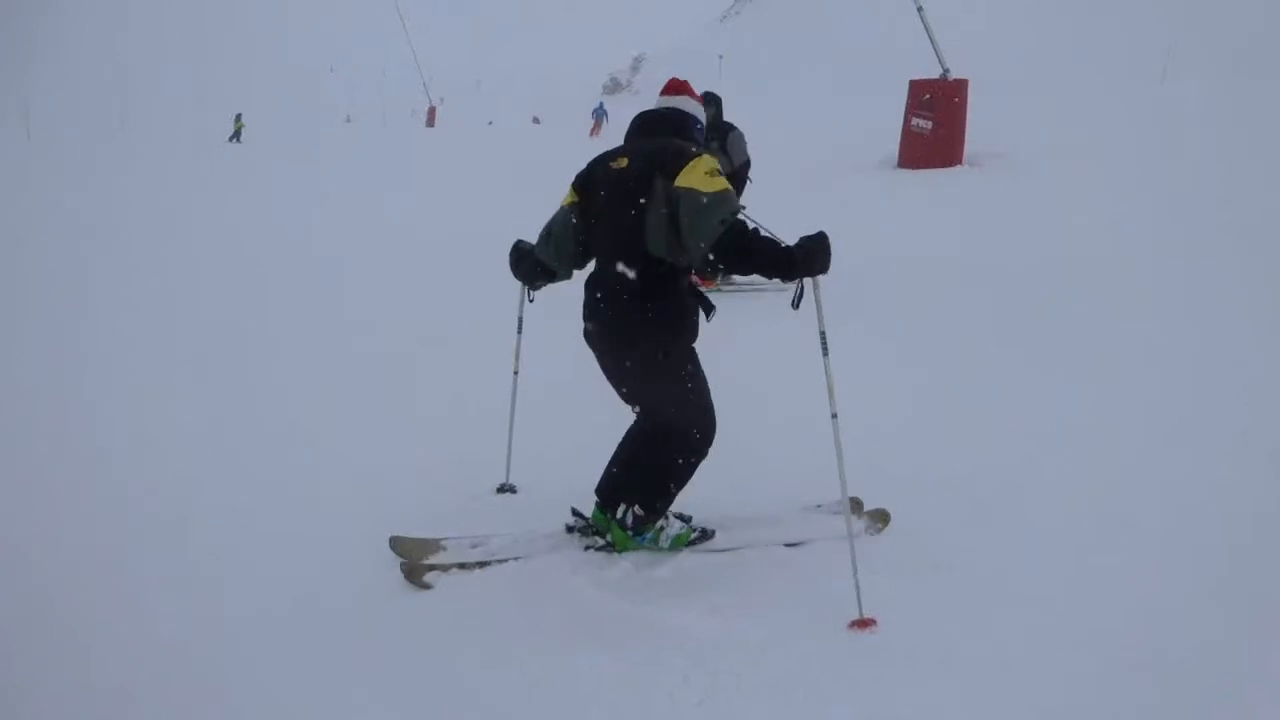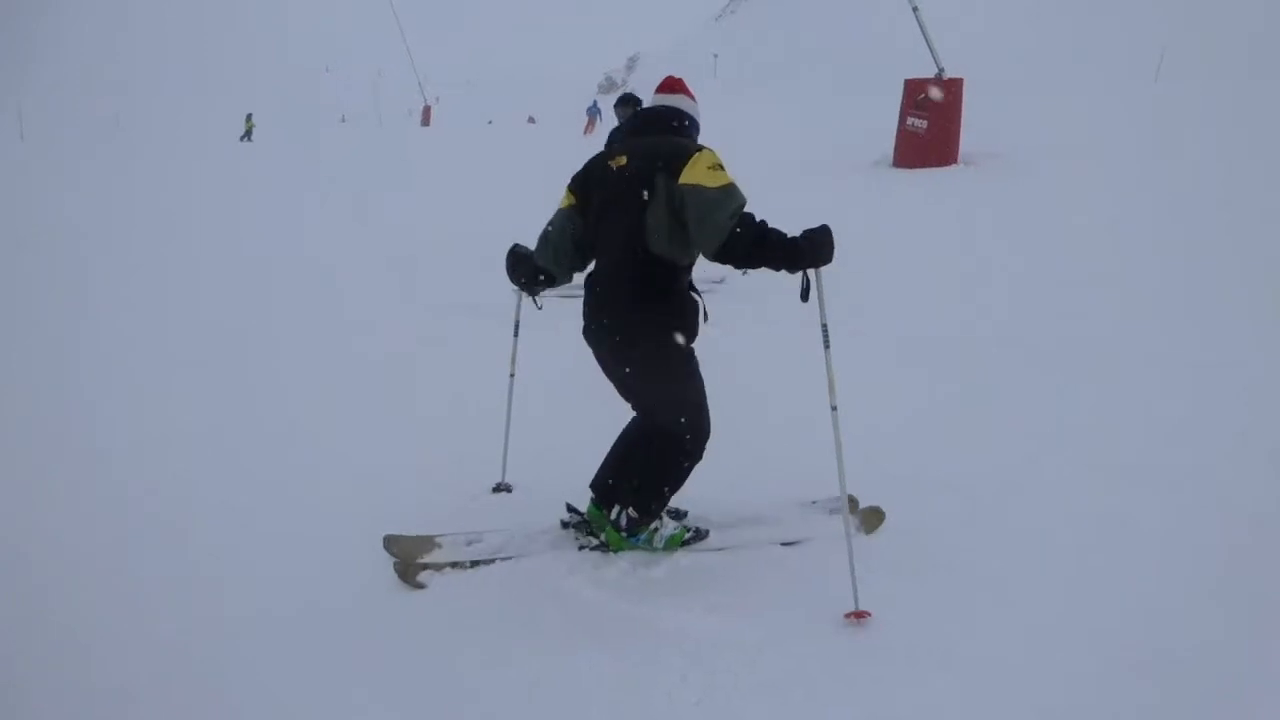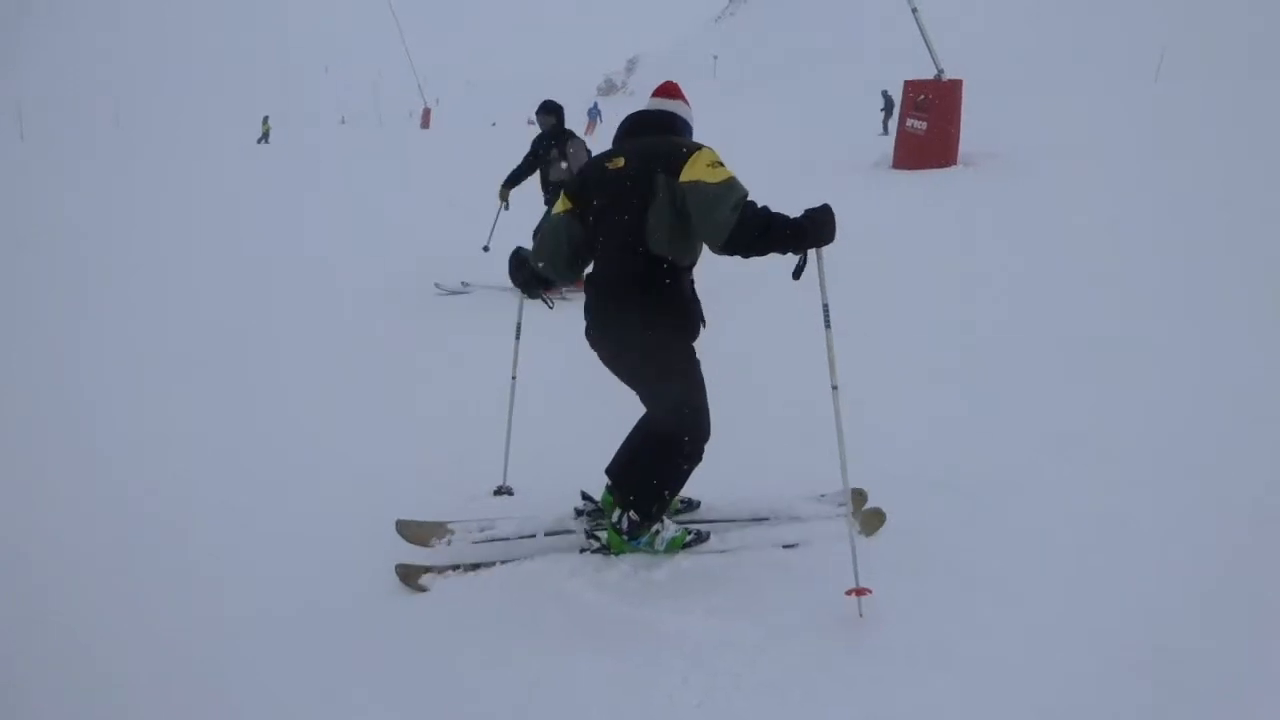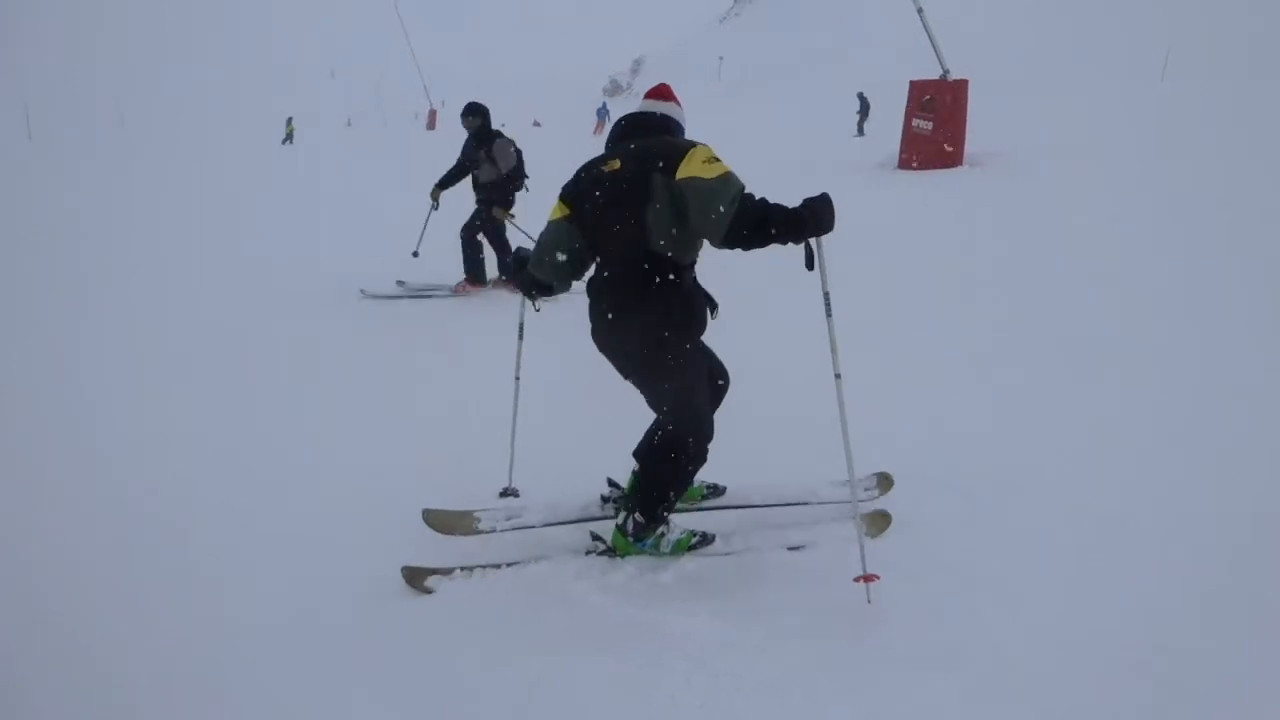
dt=0.2s
person 1, frame 1
left shoulder: (603, 166)
right shoulder: (688, 160)
left elbow: (563, 243)
right elbow: (719, 238)
left wrist: (530, 266)
right wrist: (789, 260)
left hip: (603, 323)
right hip: (655, 328)
left knee: (660, 416)
right knee: (692, 426)
left ankle: (610, 510)
right ankle: (638, 520)
person 1, frame 2
left shoulder: (599, 167)
right shoulder: (688, 158)
left elbow: (561, 248)
right elbow: (726, 233)
left wrist: (529, 271)
right wrist: (795, 251)
left hip: (603, 324)
right hip: (655, 326)
left knee: (657, 415)
right knee: (686, 428)
left ankle: (605, 505)
right ankle: (631, 521)
person 1, frame 3
left shoulder: (594, 170)
right shoulder: (686, 157)
left elbow: (555, 255)
right elbow: (732, 225)
left wrist: (529, 274)
right wrist: (800, 232)
left hip: (604, 324)
right hip: (658, 326)
left knee: (671, 408)
right knee: (687, 428)
left ankle: (621, 494)
right ankle: (633, 524)
person 1, frame 4
left shoulder: (589, 175)
right shoulder: (681, 157)
left elbow: (553, 263)
right elbow: (733, 219)
left wrist: (527, 277)
right wrist: (800, 221)
left hip: (609, 323)
right hip: (661, 322)
left knee: (709, 382)
right knee: (690, 426)
left ankle: (650, 480)
right ankle: (640, 526)
